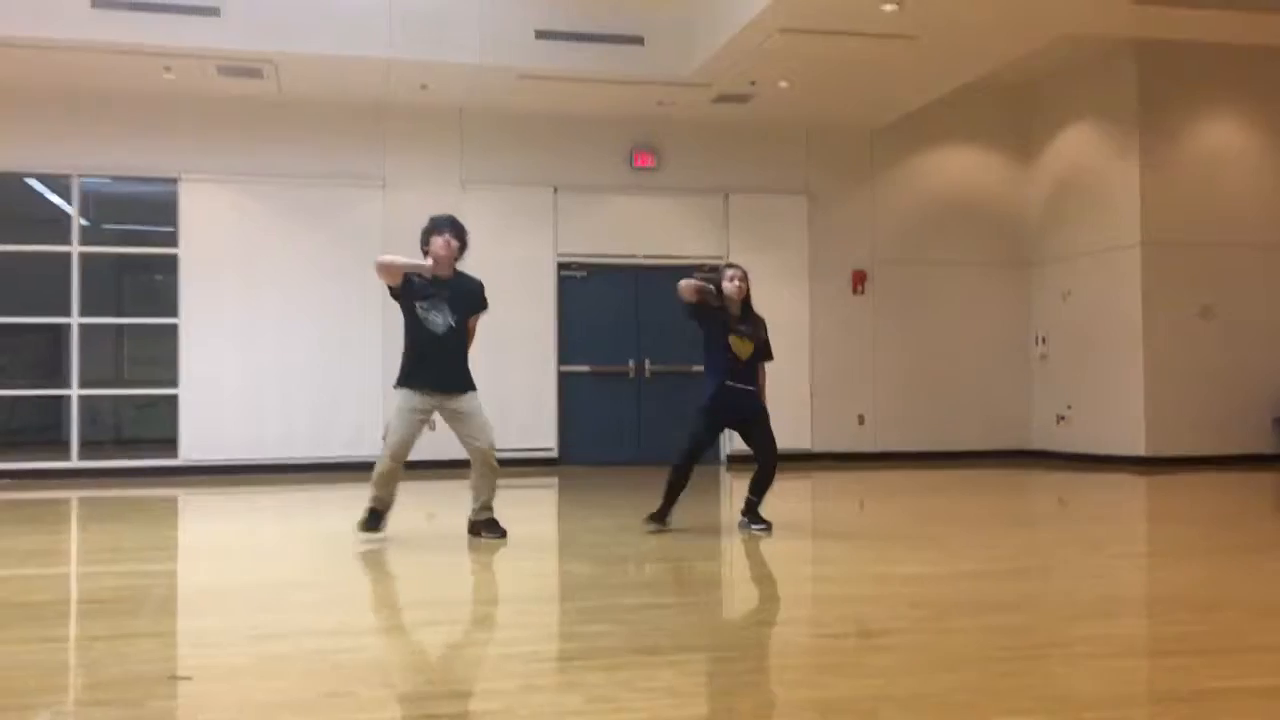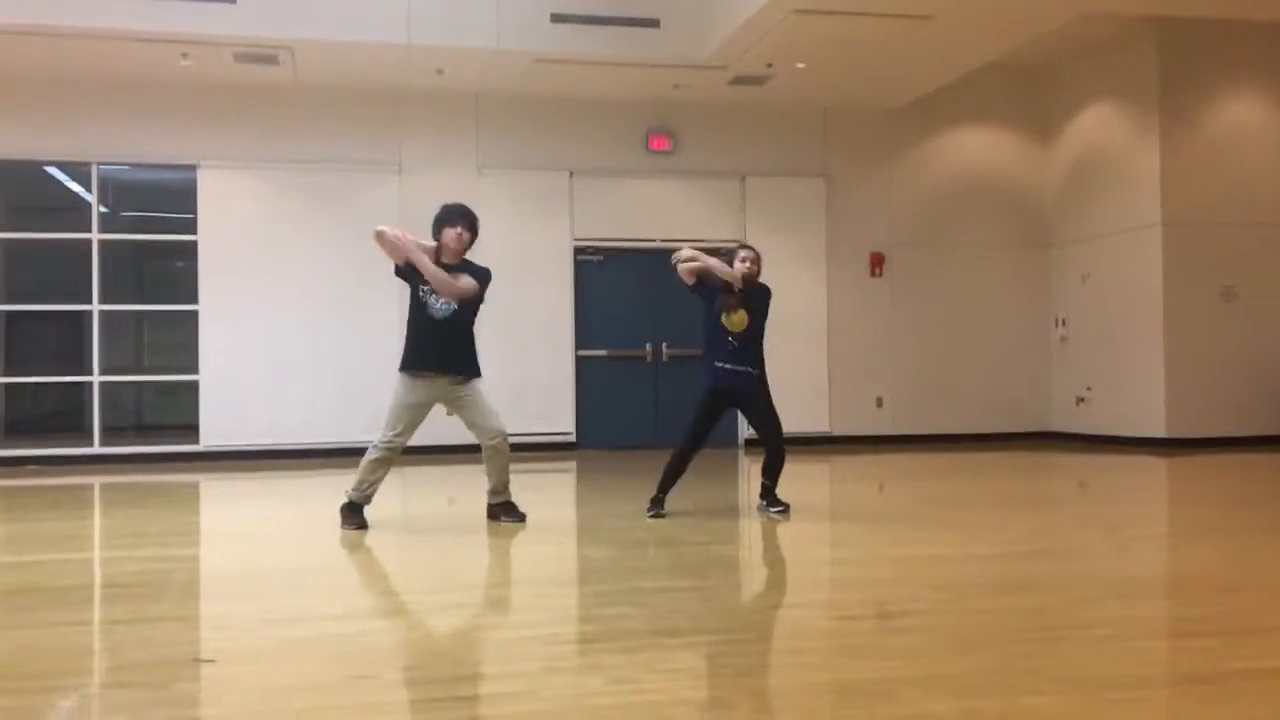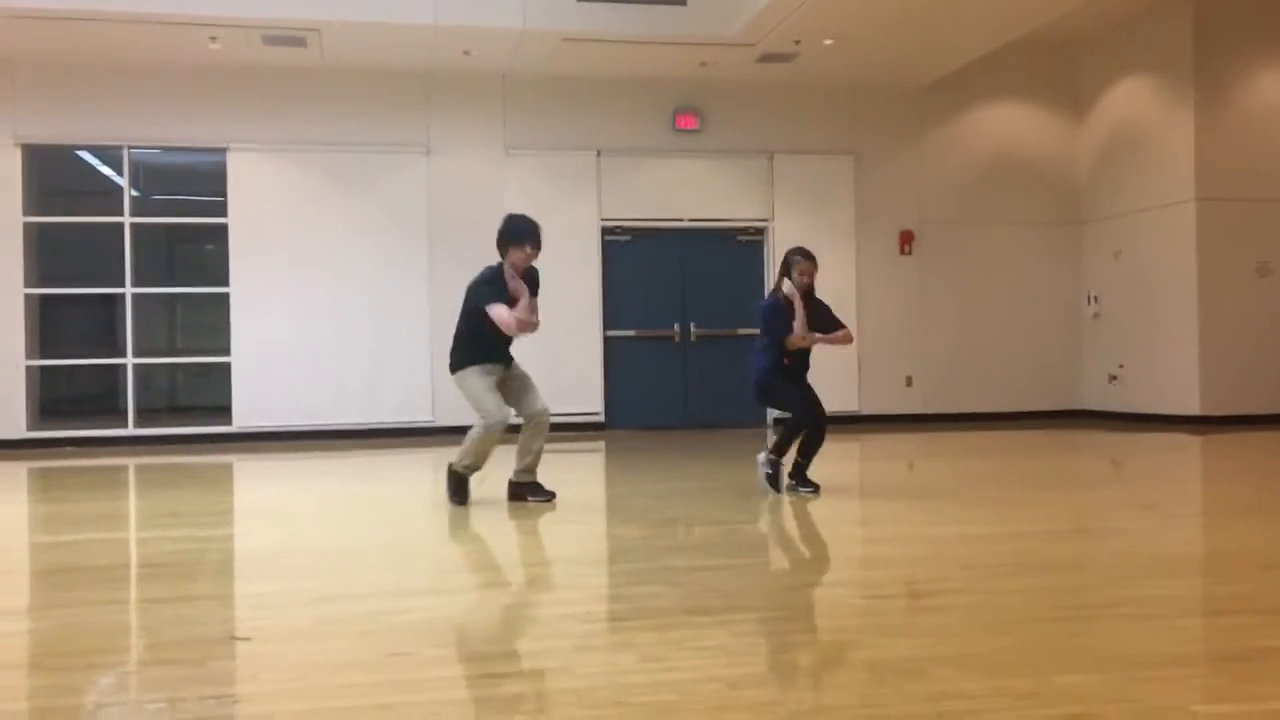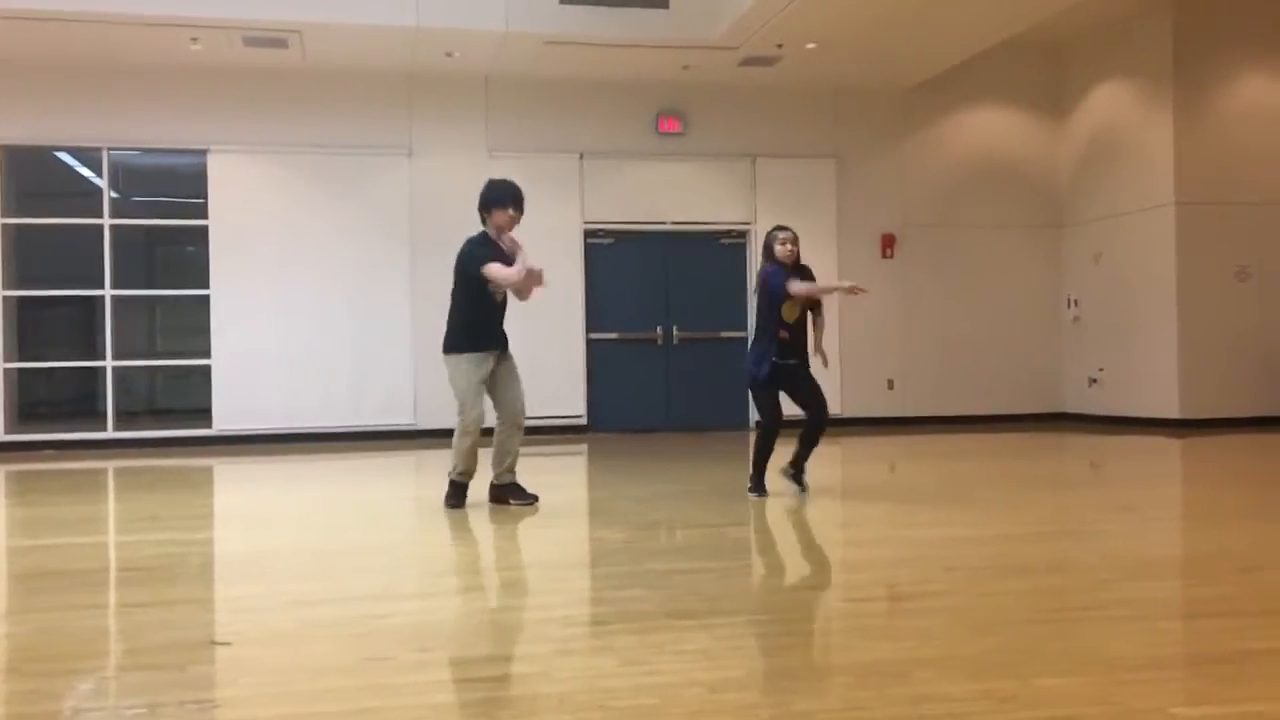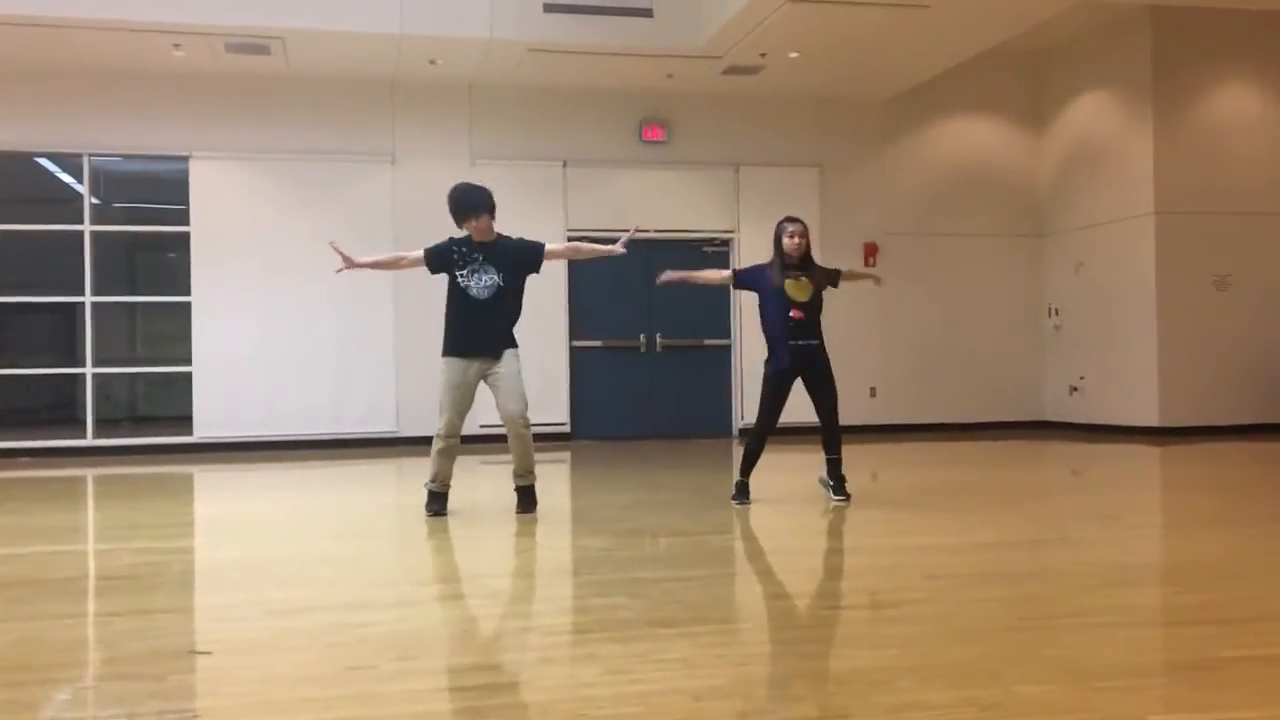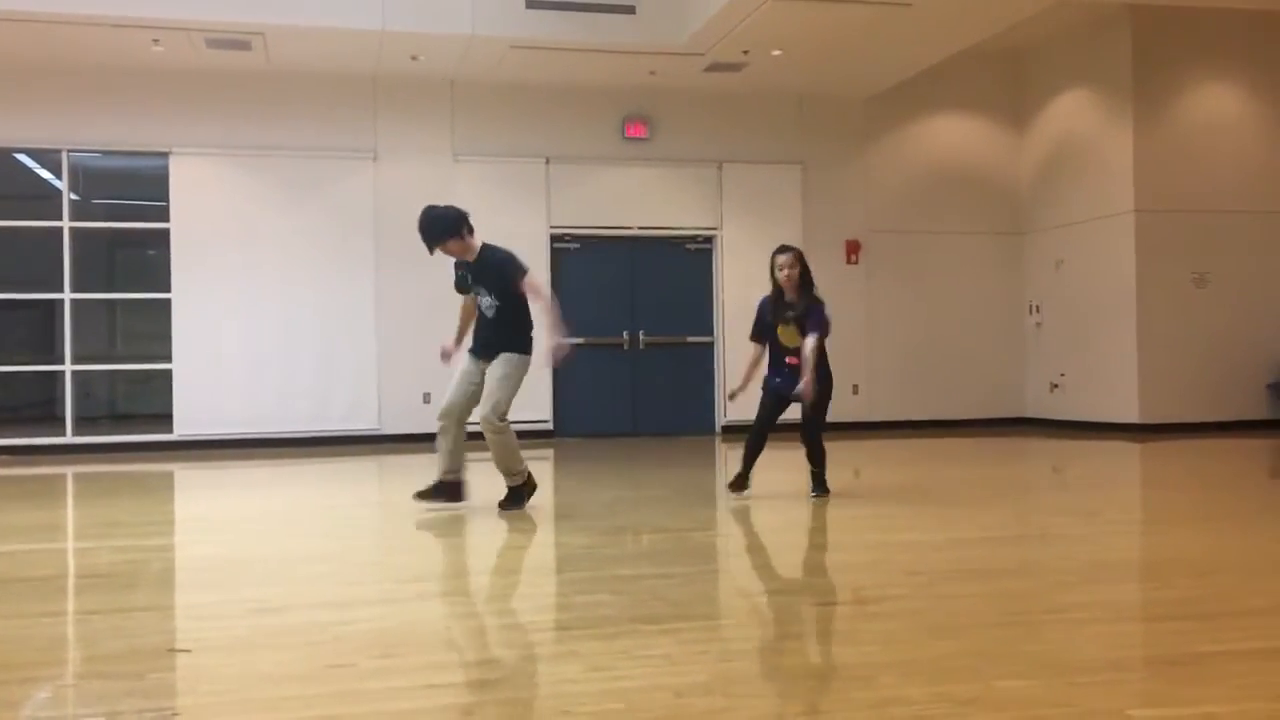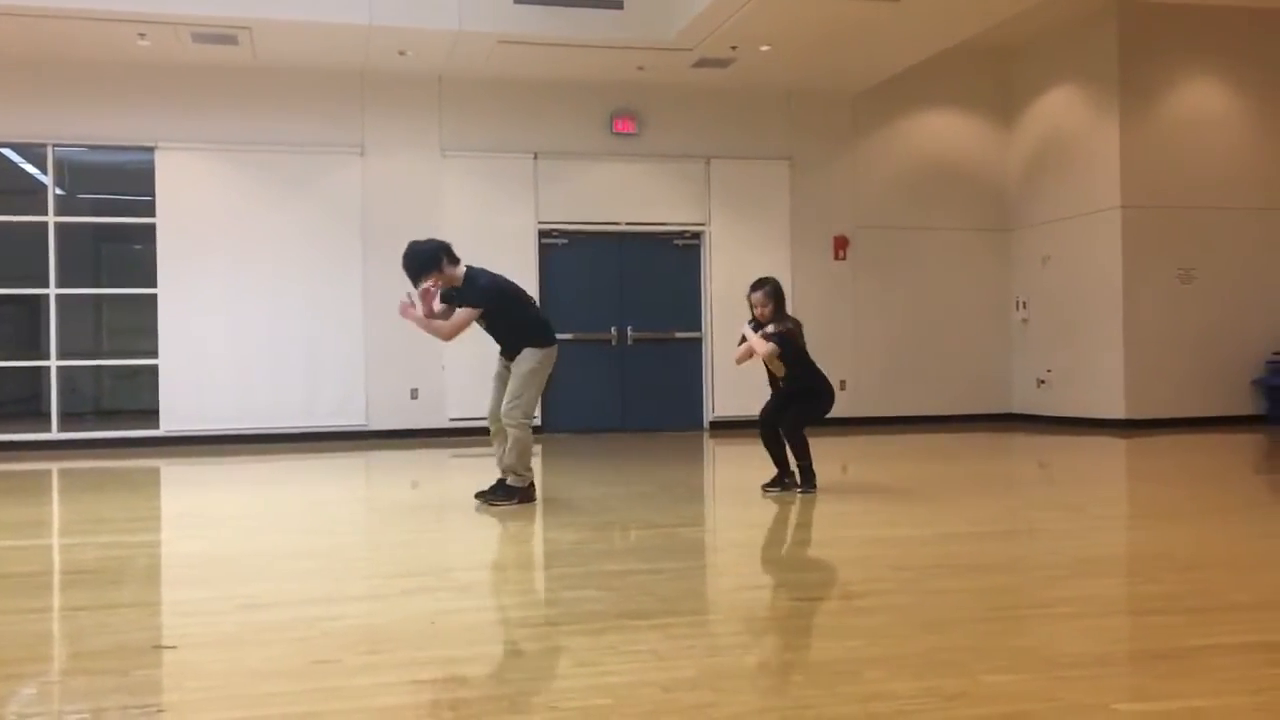
dt=0.4s
person 1, frame 1
left shoulder: (471, 288)
right shoulder: (408, 278)
right elbow: (381, 264)
right wrist: (425, 267)
left hip: (457, 386)
right hip: (413, 386)
left knee: (485, 449)
right knee: (393, 450)
left ankle: (482, 517)
right ankle: (378, 507)
person 1, frame 2
left shoulder: (478, 274)
right shoulder: (415, 265)
left elbow: (453, 290)
right elbow: (382, 235)
left wrist: (419, 257)
right wrist: (424, 247)
left hip: (462, 376)
right hip: (416, 374)
left knee: (496, 436)
right knee: (390, 441)
left ankle: (499, 501)
right ankle: (355, 502)
person 1, frame 3
left shoulder: (530, 277)
right shoulder: (487, 283)
left elbow: (531, 324)
right elbow: (512, 326)
left wrist: (522, 301)
right wrist: (522, 305)
left hip: (503, 361)
right hip: (471, 364)
left knee: (538, 413)
right knee: (495, 419)
left ankle: (523, 481)
right ankle: (460, 470)
person 1, frame 4
left shoulder: (506, 248)
right shoulder: (476, 249)
left elbow: (522, 293)
right elbow: (511, 278)
left wrist: (528, 274)
right wrist: (522, 258)
left hip: (497, 347)
right hip: (464, 349)
left knee: (514, 413)
right knee: (471, 419)
left ankle: (503, 483)
right ankle: (459, 482)
person 1, frame 5
left shoulder: (516, 250)
right shoulder: (452, 250)
left elbow: (565, 250)
right elbow: (405, 259)
left wrist: (610, 249)
right wrist: (359, 263)
left hip: (502, 351)
right hip: (459, 353)
left knee: (516, 417)
right knee: (448, 426)
left ankle: (525, 486)
right ankle: (437, 490)
person 1, frame 6
left shoulder: (496, 260)
right shoulder: (462, 267)
left elbow: (540, 293)
left wrist: (556, 332)
right wrist: (456, 340)
left hip: (512, 350)
right hip: (481, 353)
left knee: (490, 416)
right knee: (450, 411)
left ankle: (520, 482)
right ankle: (449, 481)
person 1, frame 7
left shoulder: (483, 285)
right shoulder: (454, 289)
left elbow: (449, 332)
right elbow: (439, 322)
left wrist: (413, 315)
right wrist: (427, 307)
left hip: (536, 346)
right hip: (511, 349)
left knee: (514, 414)
right knee: (497, 416)
left ankle: (521, 484)
right ankle: (509, 479)
person 2, frame 1
left shoulder: (756, 323)
right shoulder: (709, 312)
left elbow: (759, 366)
right elbow: (684, 287)
left wrist: (761, 405)
right wrist: (707, 288)
left hip: (748, 404)
right hip: (717, 400)
left knee: (769, 459)
right knee: (689, 456)
left ankle: (750, 513)
right ankle: (663, 512)
person 2, frame 2
left shoulder: (760, 293)
right shoulder: (714, 292)
left elbow: (737, 280)
right elbow: (683, 269)
left wrist: (698, 255)
right wrist: (711, 264)
left hip: (752, 383)
right hip: (718, 382)
left knee: (775, 442)
right knee: (692, 441)
left ankle: (768, 496)
right ankle: (659, 497)
person 2, frame 3
left shoulder: (816, 306)
right shoulder: (773, 305)
left elbow: (847, 336)
right elbow: (797, 340)
left wrist: (818, 339)
right wrist: (797, 300)
left hip: (796, 378)
right hip: (769, 378)
left knee: (818, 422)
right knee: (806, 413)
left ankle: (798, 476)
right ankle: (771, 459)
person 2, frame 4
left shoulder: (804, 273)
right shoulder: (770, 274)
left elbow: (816, 310)
right elbow: (799, 289)
left wrist: (818, 344)
right wrist: (840, 287)
left hip: (795, 364)
right hip: (765, 364)
left knee: (819, 412)
right knee: (772, 421)
left ankle: (796, 467)
right ankle: (757, 479)
person 2, frame 5
left shoulder: (816, 272)
right shoulder: (765, 273)
left elbow: (841, 276)
right elbow: (722, 276)
left wrist: (867, 275)
right wrist: (681, 275)
left hip: (814, 354)
right hip: (782, 357)
left knee: (829, 417)
right knee: (766, 422)
left ankle: (834, 477)
right ankle: (743, 482)
person 2, frame 6
left shoulder: (812, 306)
right shoulder: (768, 305)
left elbow: (812, 343)
right elbow: (759, 347)
left wrist: (808, 379)
right wrist: (744, 383)
left hip: (815, 378)
right hip: (779, 379)
left knee: (811, 430)
right knee: (761, 426)
left ankle: (819, 480)
right ankle: (743, 475)
person 2, frame 7
left shoulder: (788, 330)
right shoulder: (756, 327)
left elbow: (766, 352)
right elbow: (738, 358)
left wrist: (749, 334)
right wrist: (758, 334)
left hip: (814, 394)
right hip: (785, 393)
left knee: (790, 425)
right knee: (766, 423)
left ankle: (806, 475)
right ankle: (785, 475)
